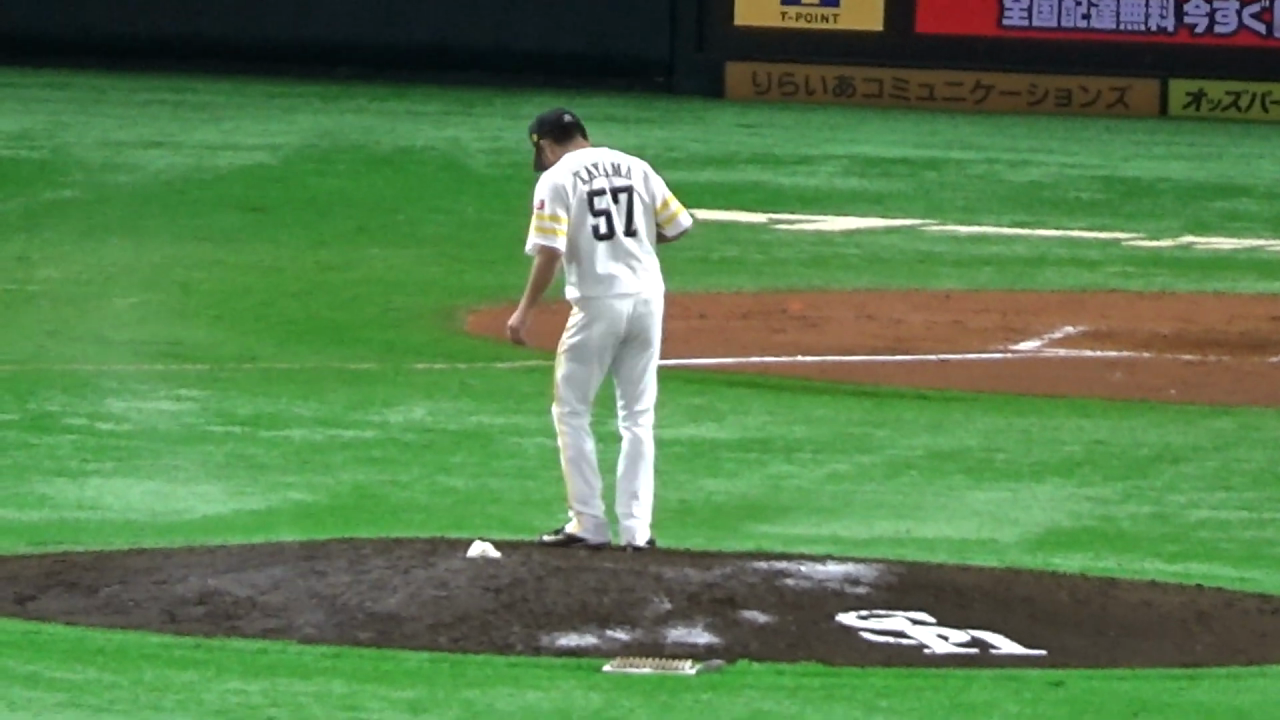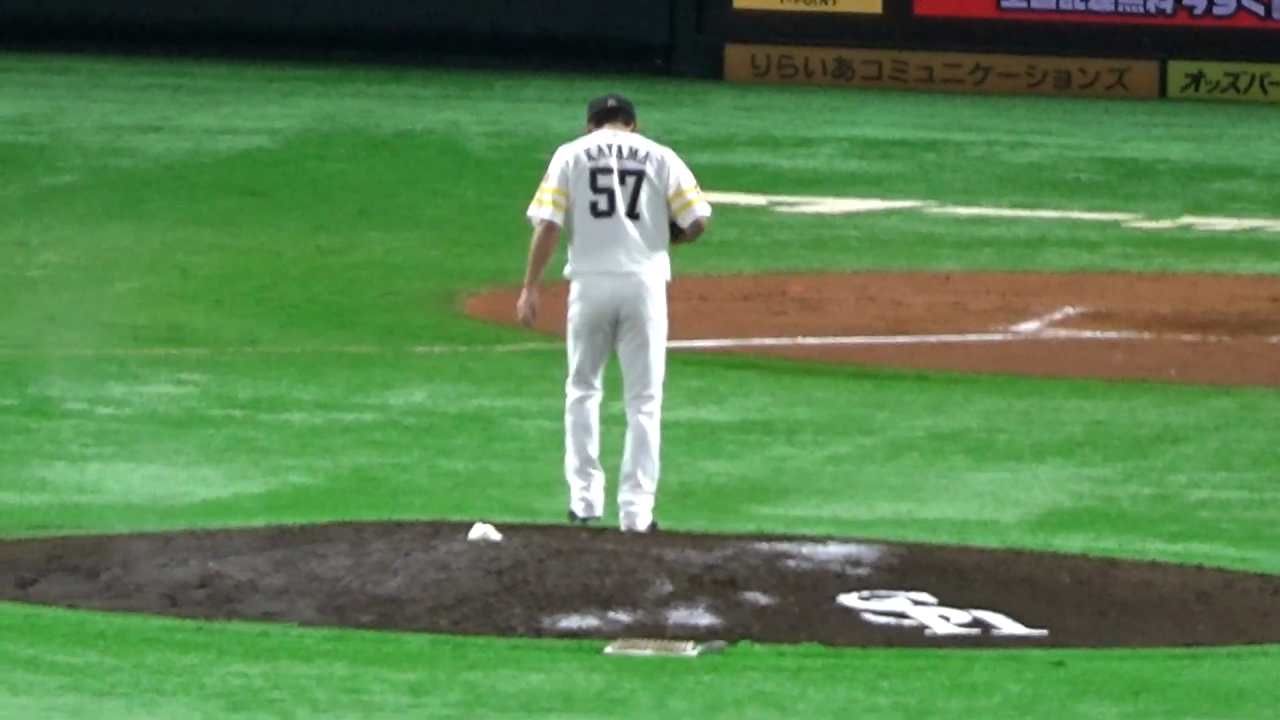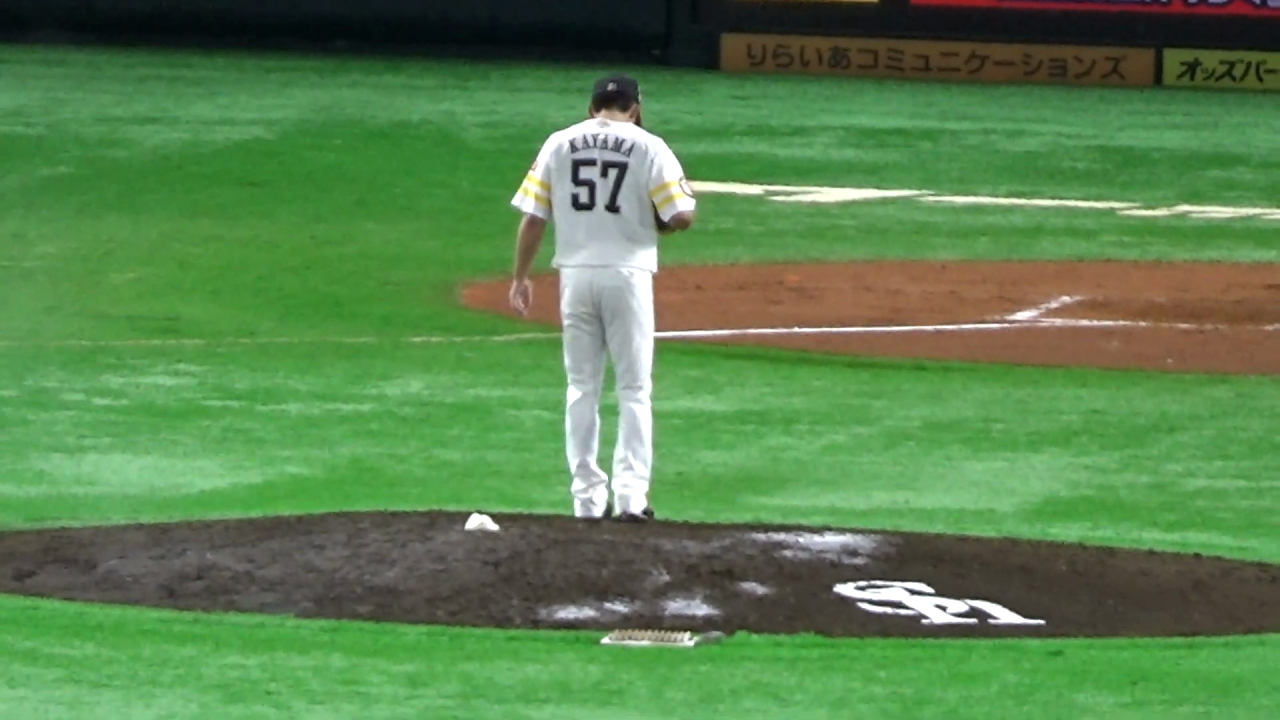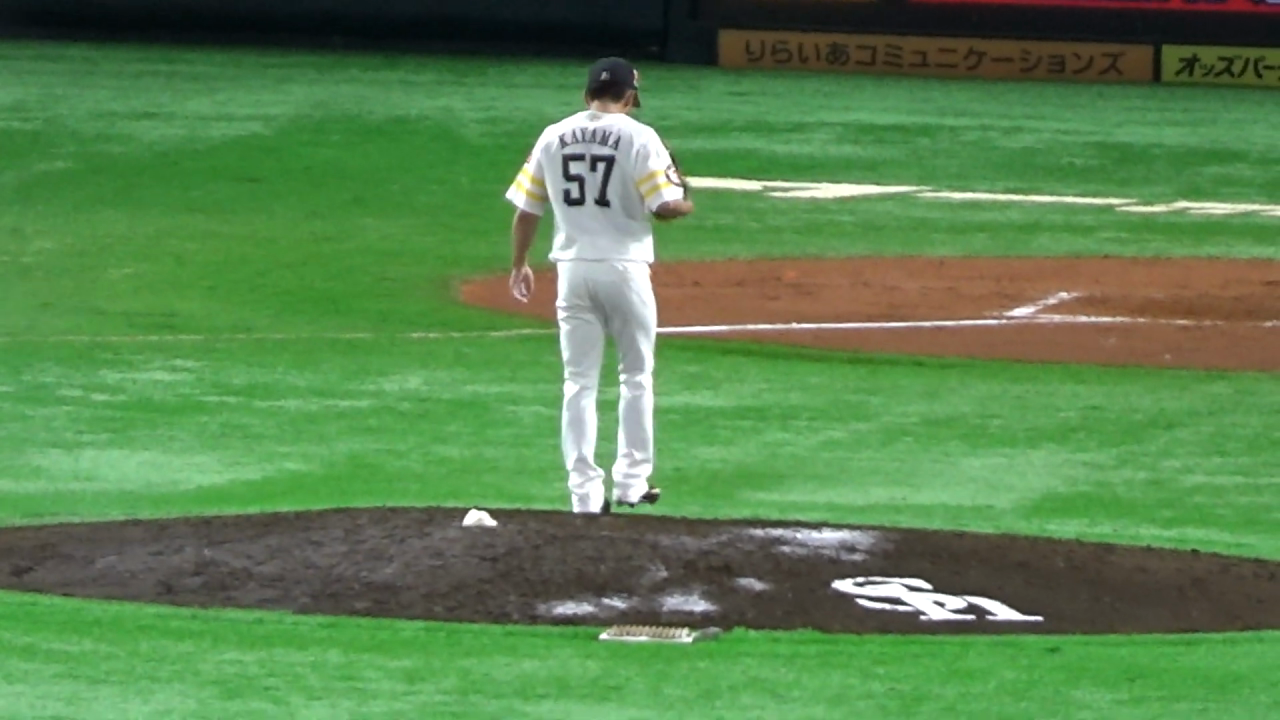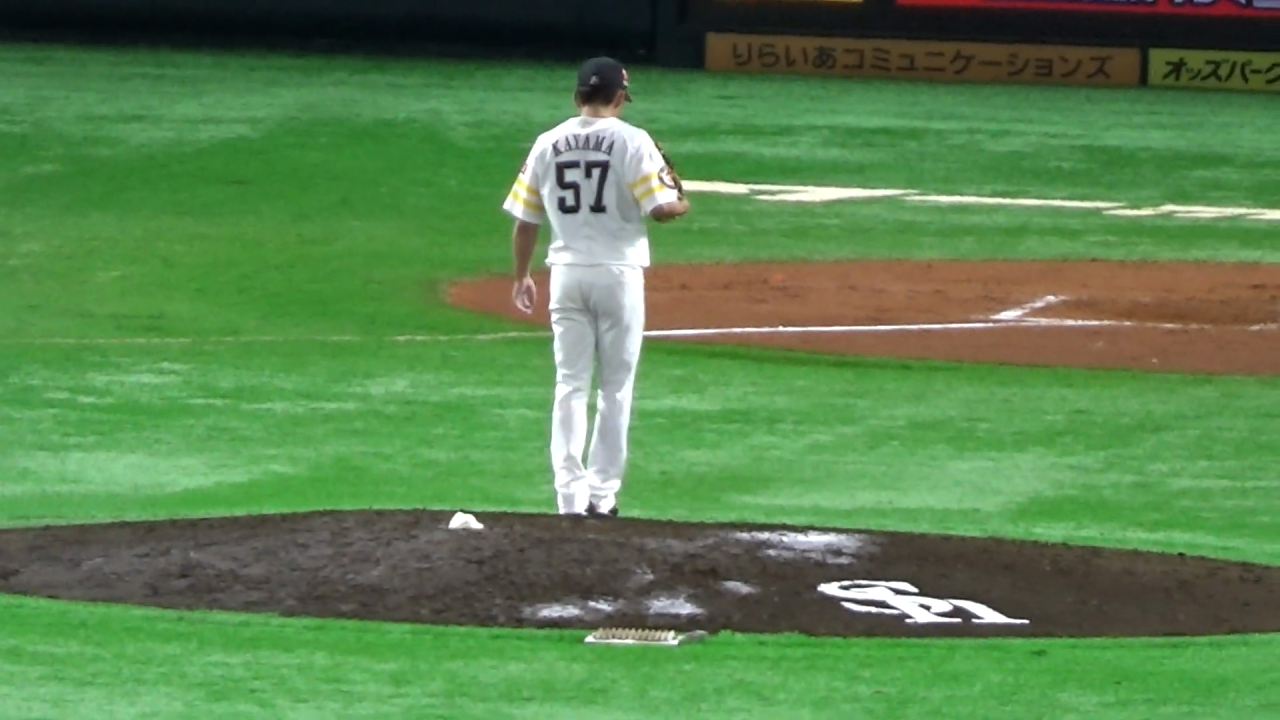
dt=0.3s
person 1, frame 1
left shoulder: (555, 178)
right shoulder: (636, 166)
left elbow: (549, 253)
right elbow: (677, 227)
left wrist: (524, 310)
left hip: (598, 306)
right hip: (647, 301)
left knee: (571, 412)
right knee: (637, 416)
left ankle: (587, 524)
right ankle: (635, 527)
person 1, frame 2
left shoulder: (570, 154)
right shoulder: (661, 155)
left elbow: (547, 227)
right elbow: (697, 222)
left wrist: (530, 288)
left hip: (591, 285)
right hip: (645, 285)
left knee: (582, 389)
right knee: (643, 402)
left ankle: (585, 496)
right ankle: (637, 511)
person 1, frame 3
left shoulder: (559, 143)
right shoulder: (649, 146)
left elbow: (533, 217)
right elbow: (681, 217)
left wrist: (520, 276)
right wrist: (659, 224)
left hip: (576, 275)
right hip: (627, 275)
left knee: (582, 389)
right knee: (634, 388)
left ankle: (589, 498)
right ankle: (630, 491)
person 1, frame 4
left shoulder: (553, 136)
right shoulder: (639, 135)
left elbow: (526, 211)
right elbow: (667, 206)
left wrist: (519, 265)
right wrist: (685, 206)
left hip: (572, 270)
right hip: (624, 268)
left knee: (579, 383)
right knee: (636, 375)
left ankle: (586, 494)
right ankle: (632, 480)
person 1, frame 5
left shoulder: (547, 143)
right shoulder: (633, 140)
left elbow: (525, 220)
right elbow: (660, 209)
left wrist: (521, 276)
right wrist: (681, 205)
left hip: (567, 273)
right hip: (618, 273)
left knee: (570, 385)
right knee: (615, 388)
left ankle: (572, 488)
right ankle: (600, 493)
